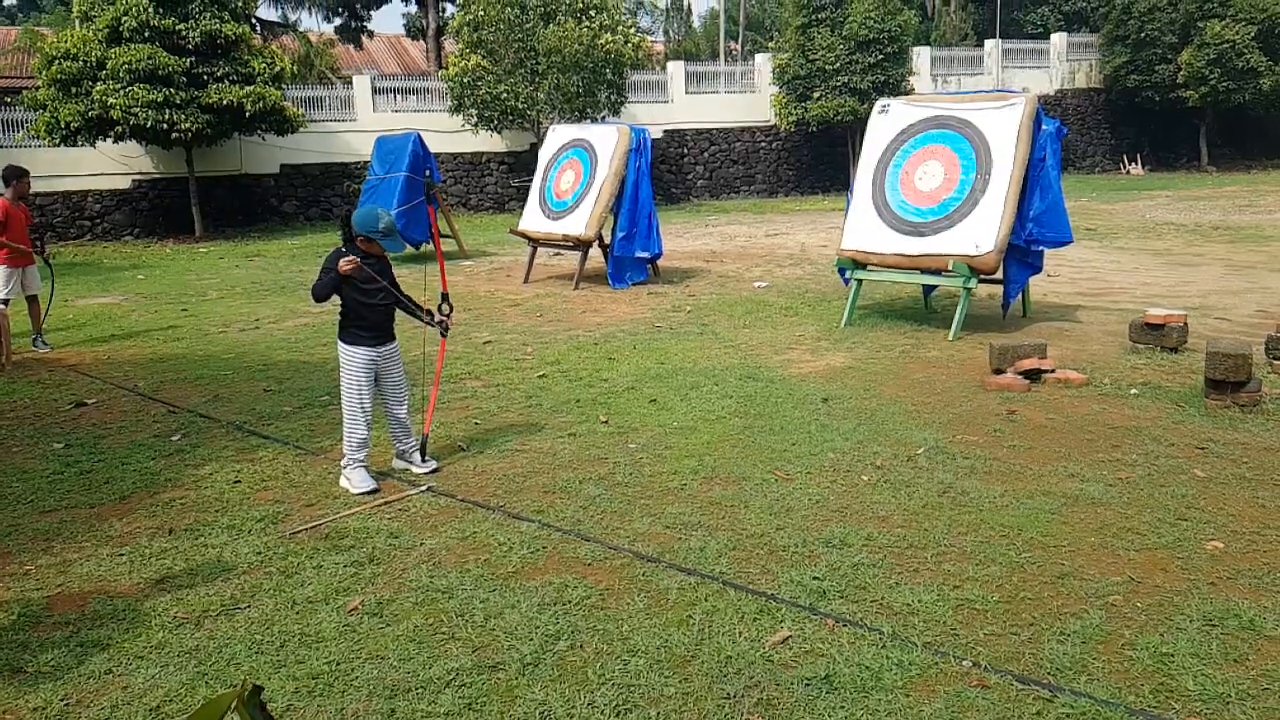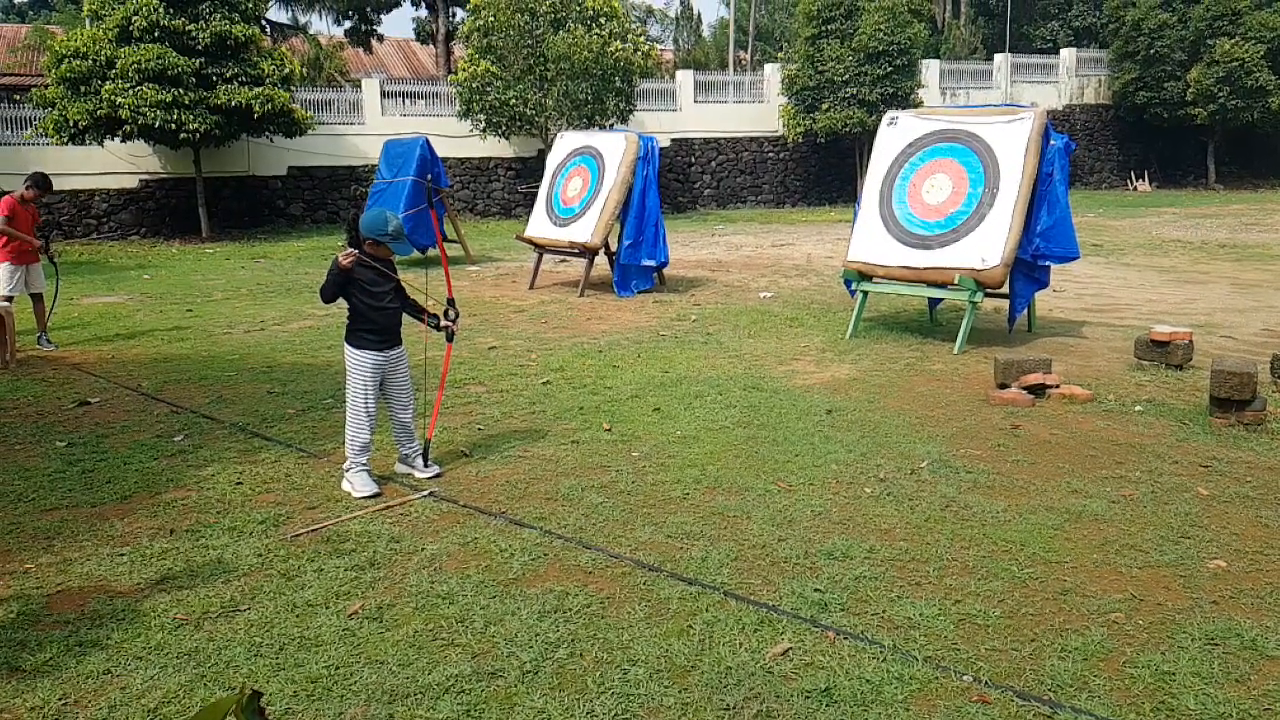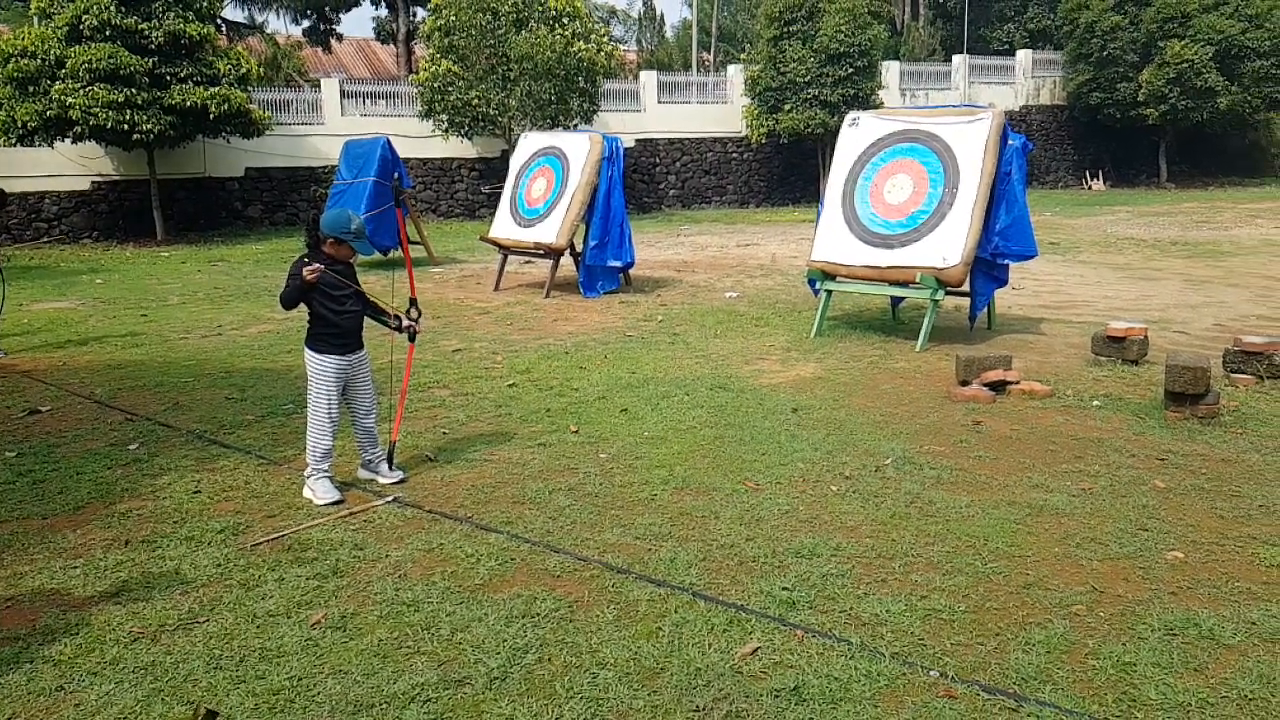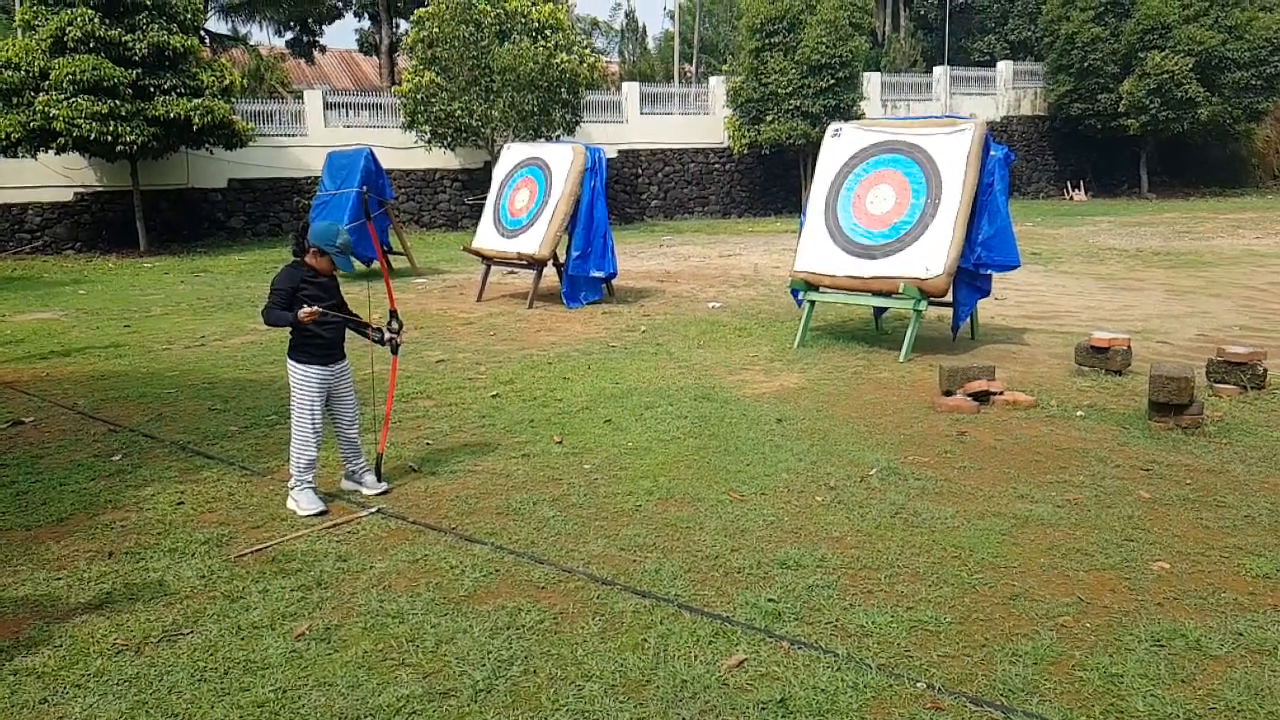
dt=0.7s
person 1, frame 1
left shoulder: (382, 261)
right shoulder: (340, 258)
left elbow: (397, 296)
right elbow: (318, 294)
left wrist: (428, 316)
right wrist: (338, 274)
left hip: (387, 345)
right hip: (356, 348)
left knee: (398, 402)
right knee: (359, 409)
left ankle: (407, 452)
right ankle: (353, 467)
person 1, frame 2
left shoulder: (386, 265)
right shoulder: (349, 263)
left elbow: (403, 299)
right elbow: (327, 296)
left wrist: (434, 321)
right wrist: (340, 270)
left hip: (394, 349)
right hip: (363, 351)
left knee: (403, 407)
right knee: (362, 412)
left ankle: (411, 456)
right ankle: (356, 470)
person 1, frame 3
left shoulder: (346, 267)
right shoulder: (306, 265)
left elbow: (363, 302)
right elbow: (287, 302)
left wrist: (397, 322)
right wrist: (304, 283)
left hip: (356, 353)
right hip: (325, 356)
left knee: (365, 412)
right knee: (324, 418)
left ankle: (373, 462)
right ankle: (317, 477)
person 1, frame 4
left shoulder: (329, 279)
right shoulder: (290, 277)
left elbow: (345, 314)
right elbow: (270, 314)
left wrist: (378, 335)
right wrist: (297, 317)
left hip: (338, 364)
right hip: (307, 367)
left knee: (348, 422)
right knee: (308, 428)
left ankle: (356, 472)
right ankle: (300, 488)
